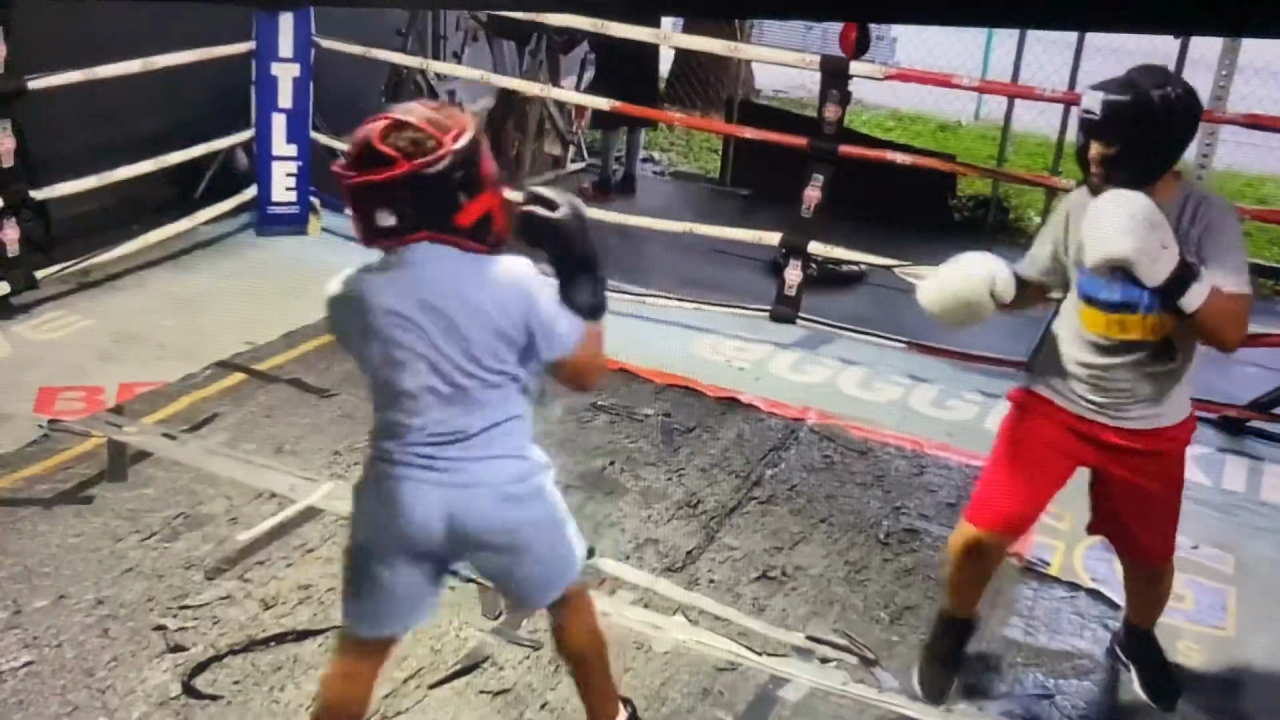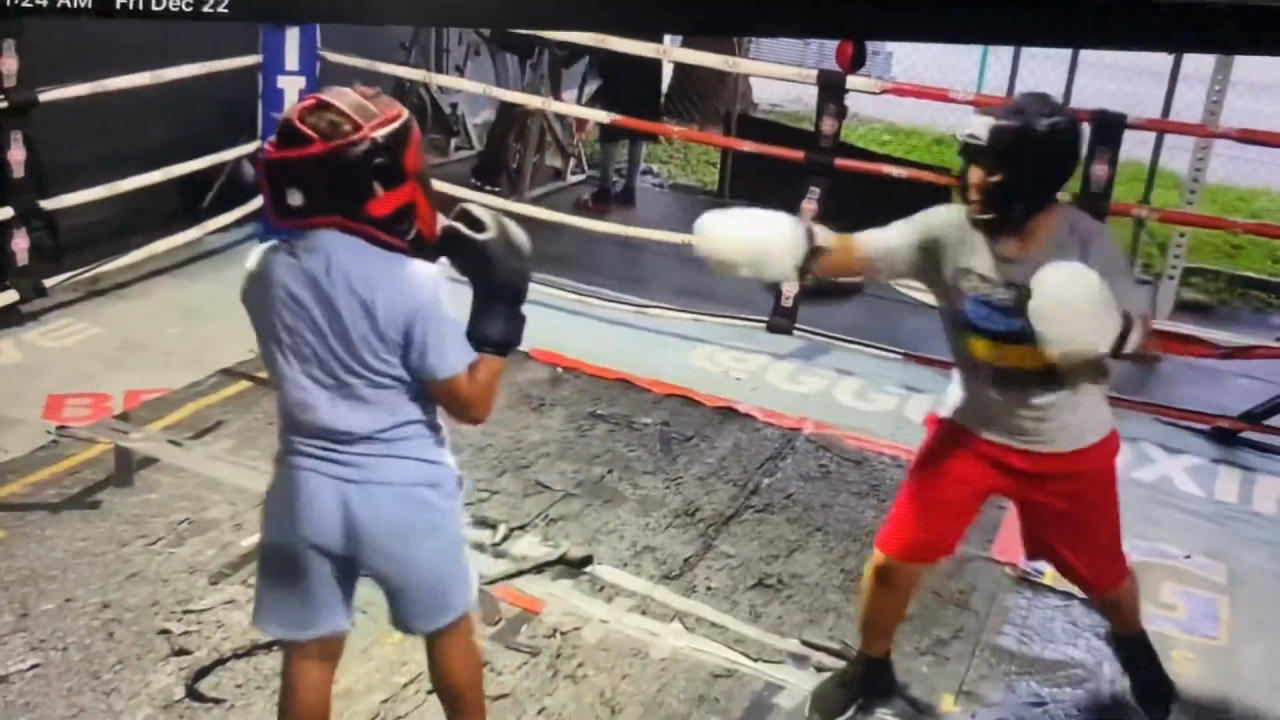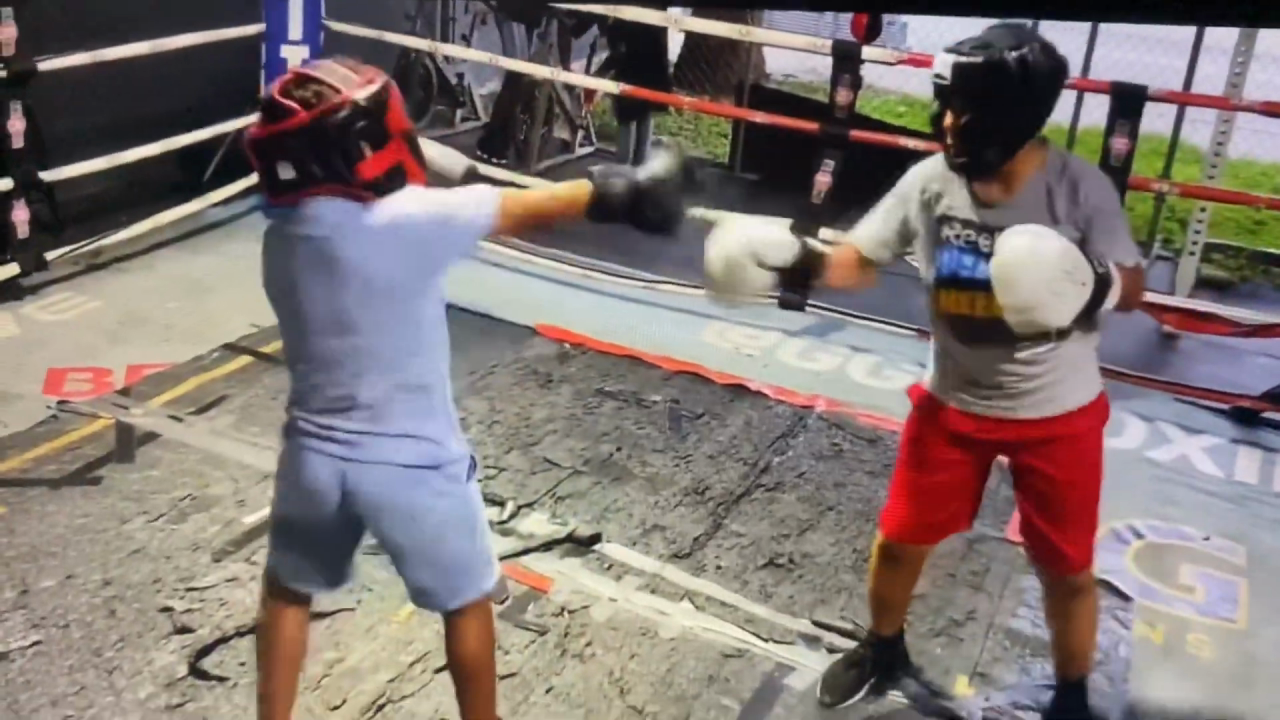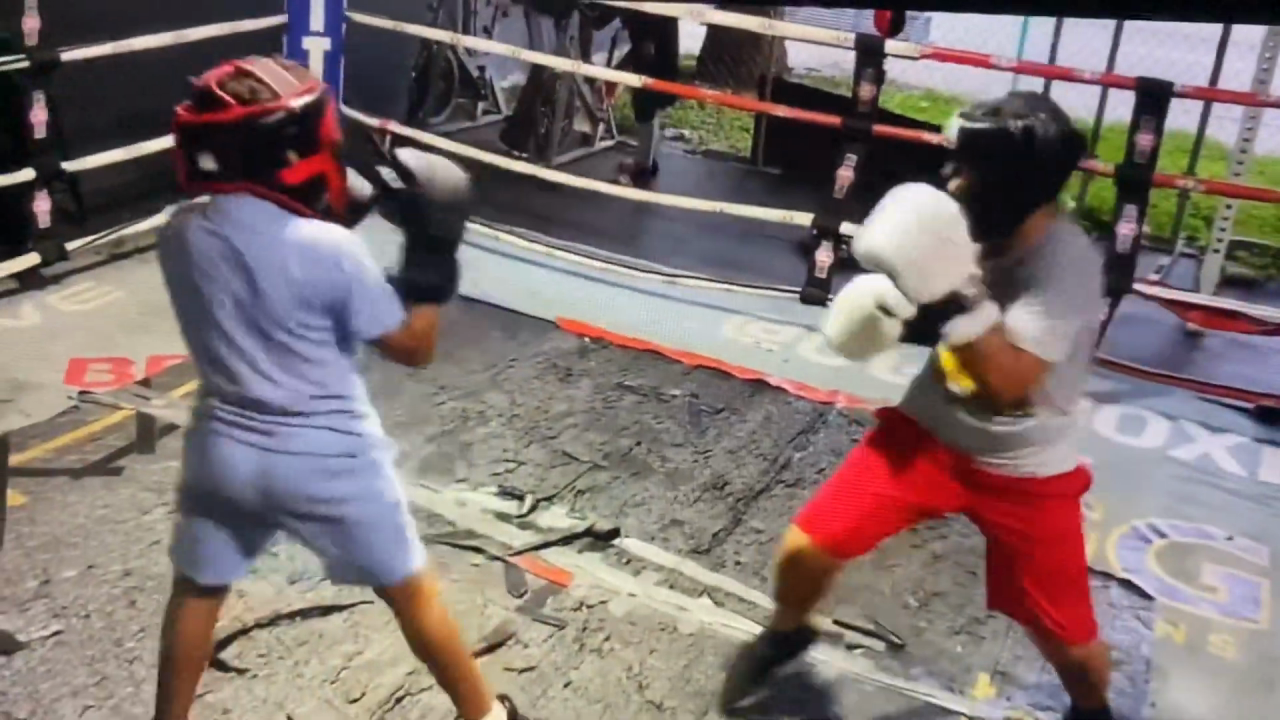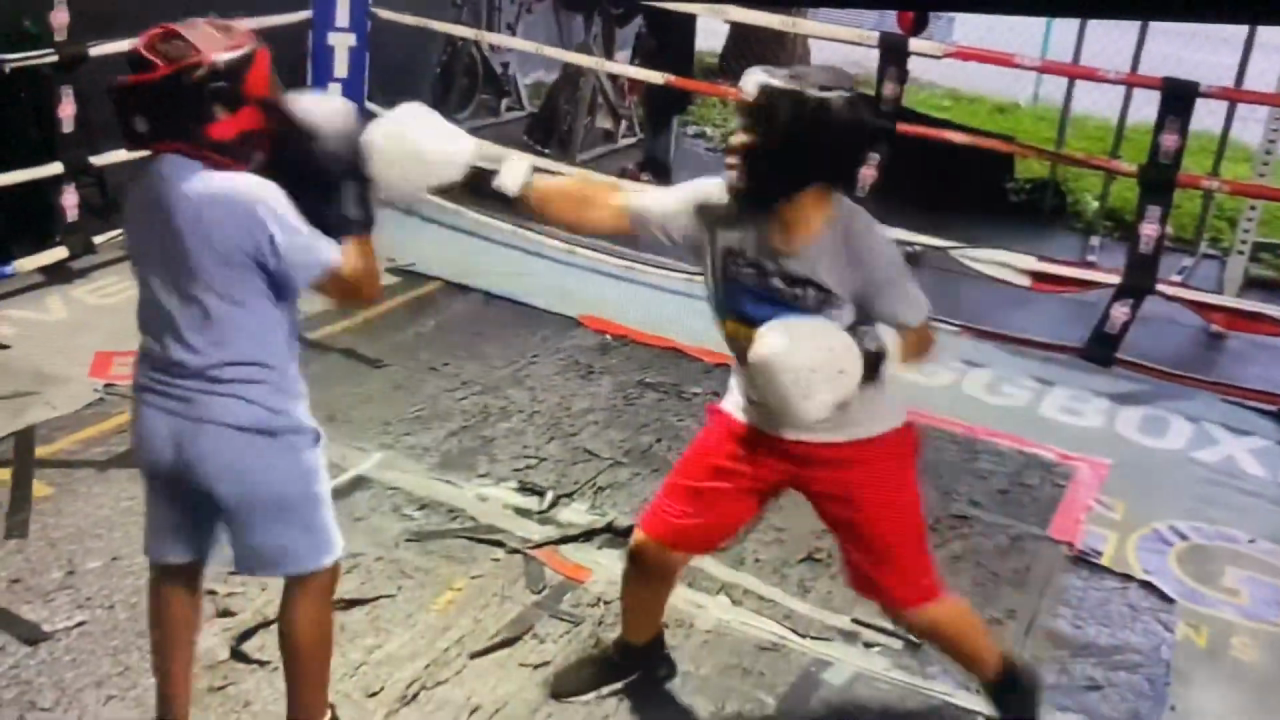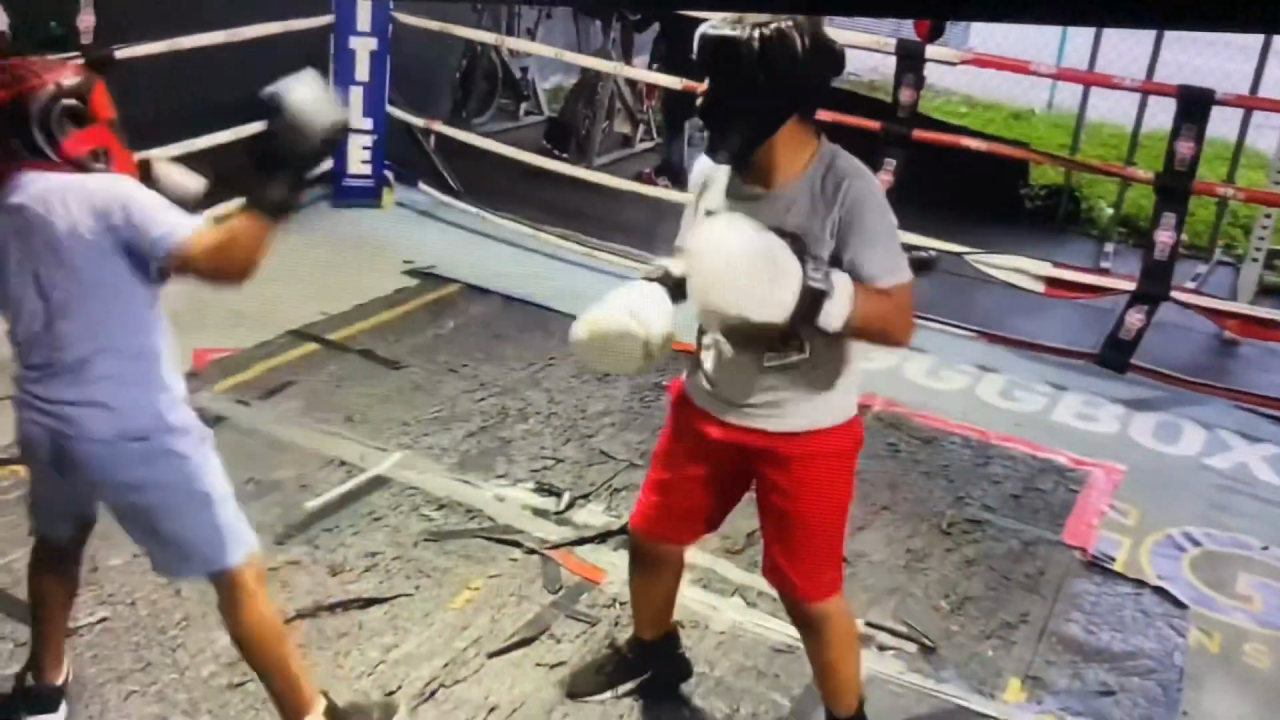
dt=0.3s
person 1, frame 1
left shoulder: (1206, 218)
right shoulder: (1078, 207)
left elbow: (1229, 331)
right elbow: (1034, 284)
left wrist: (1168, 270)
right wrist: (997, 285)
left hip: (1150, 425)
right hip: (1055, 403)
left knee: (1148, 554)
right knee: (980, 534)
left ankle: (1136, 639)
right ankle: (953, 628)
person 1, frame 2
left shoulder: (1087, 244)
right shoulder: (944, 231)
left elbow: (1141, 335)
right elbow: (853, 252)
left wrist: (1115, 330)
right wrist: (792, 244)
left hip: (1071, 446)
right hip: (969, 433)
left knee: (1100, 573)
right knee: (893, 561)
left ankle: (1130, 642)
right ankle: (869, 669)
person 1, frame 3
left shoulder: (1080, 189)
right shoulder: (929, 182)
left elbow: (1132, 283)
right elbow: (855, 262)
left wrist: (1092, 288)
right wrist: (790, 262)
left hip: (1060, 413)
right hip: (954, 403)
left knee: (1065, 566)
right knee: (900, 540)
right ankle: (883, 649)
person 1, frame 4
left shoulder: (1067, 263)
right shoulder: (979, 230)
left elbow: (1013, 387)
left wrist: (951, 291)
right wrist: (903, 313)
left hip: (1026, 471)
right hip: (927, 434)
left knee: (1060, 624)
right knee: (805, 550)
right ankle: (787, 632)
person 1, frame 5
left shoulder: (862, 244)
right shoulder: (719, 206)
left elbow: (917, 338)
right elbow: (602, 207)
left wrist: (863, 353)
right wrist: (495, 172)
left hip: (856, 440)
right hip: (754, 424)
left knee: (910, 597)
right knee: (653, 546)
right ankle: (638, 652)
person 1, frame 6
left shoulder: (849, 192)
right shoulder: (723, 171)
left elbow: (897, 321)
left wrist: (805, 294)
right wrist: (654, 295)
left hip: (807, 426)
right hip: (710, 403)
left knee: (809, 593)
right knee: (651, 537)
right ankle: (652, 650)
person 2, frame 1
left shoulder: (353, 299)
right shoulder: (514, 283)
right elbow: (584, 370)
right wrist: (583, 274)
left hip: (405, 493)
right hip: (504, 487)
left knee: (361, 644)
right knee: (568, 598)
person 2, frame 2
left shoulder: (263, 274)
right shoulder: (413, 286)
right elbow: (472, 403)
right wrist: (500, 303)
left hip: (308, 491)
right hip: (407, 493)
left knee: (310, 651)
right knee: (448, 629)
person 2, frame 3
left shoulder: (282, 238)
right shoulder: (411, 221)
right elbow: (528, 209)
right wrist: (626, 190)
left hip: (314, 459)
right hip: (414, 467)
left knee: (286, 593)
right knee: (466, 604)
person 2, frame 4
left shoulder: (181, 235)
right shoulder: (329, 250)
right elbow: (413, 347)
right wrist: (434, 245)
left hip: (226, 452)
right hip: (329, 459)
left knee: (198, 588)
right knee: (408, 585)
person 2, frame 5
left shoulder: (145, 190)
right shoulder: (252, 200)
right elbow: (360, 285)
left wrist: (301, 184)
right wrist: (343, 185)
left hip: (164, 418)
right hip: (255, 429)
left knee: (175, 571)
right knee: (312, 574)
person 2, frame 6
right shoulder: (105, 198)
right elbow: (230, 259)
left wrist: (150, 211)
right wrist: (284, 168)
right hip: (137, 432)
left knee: (58, 542)
right knee: (239, 575)
